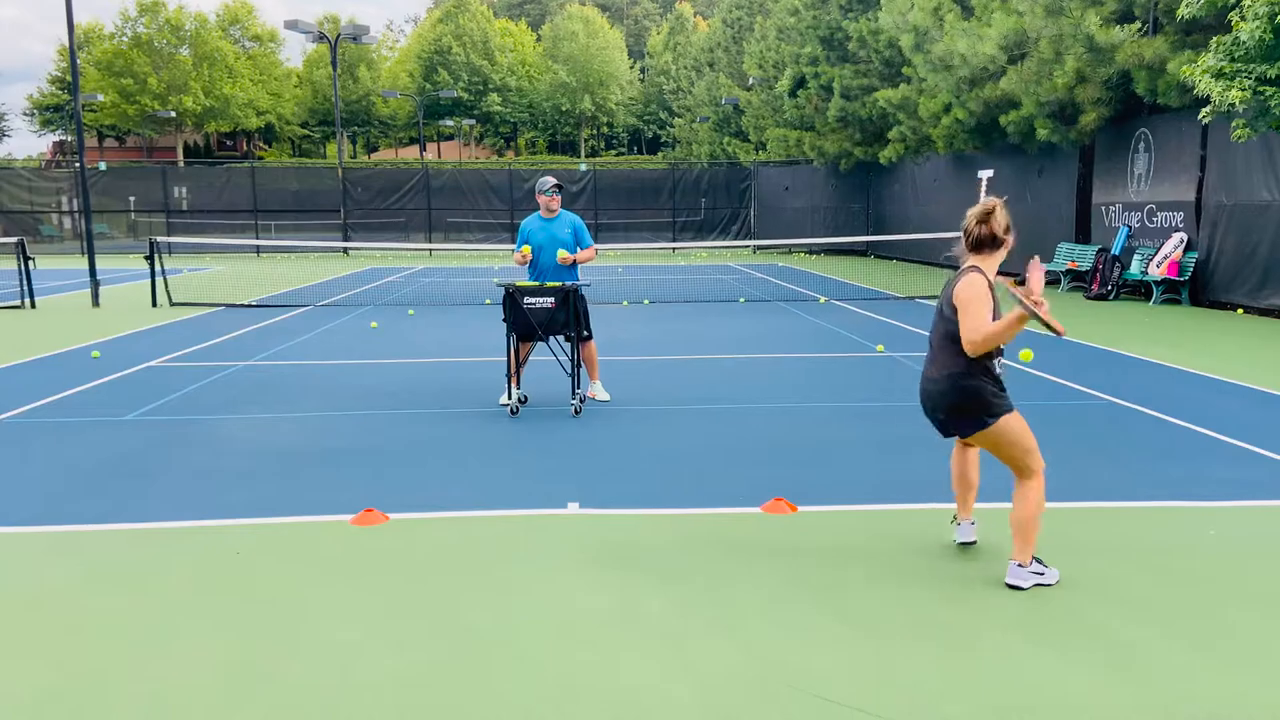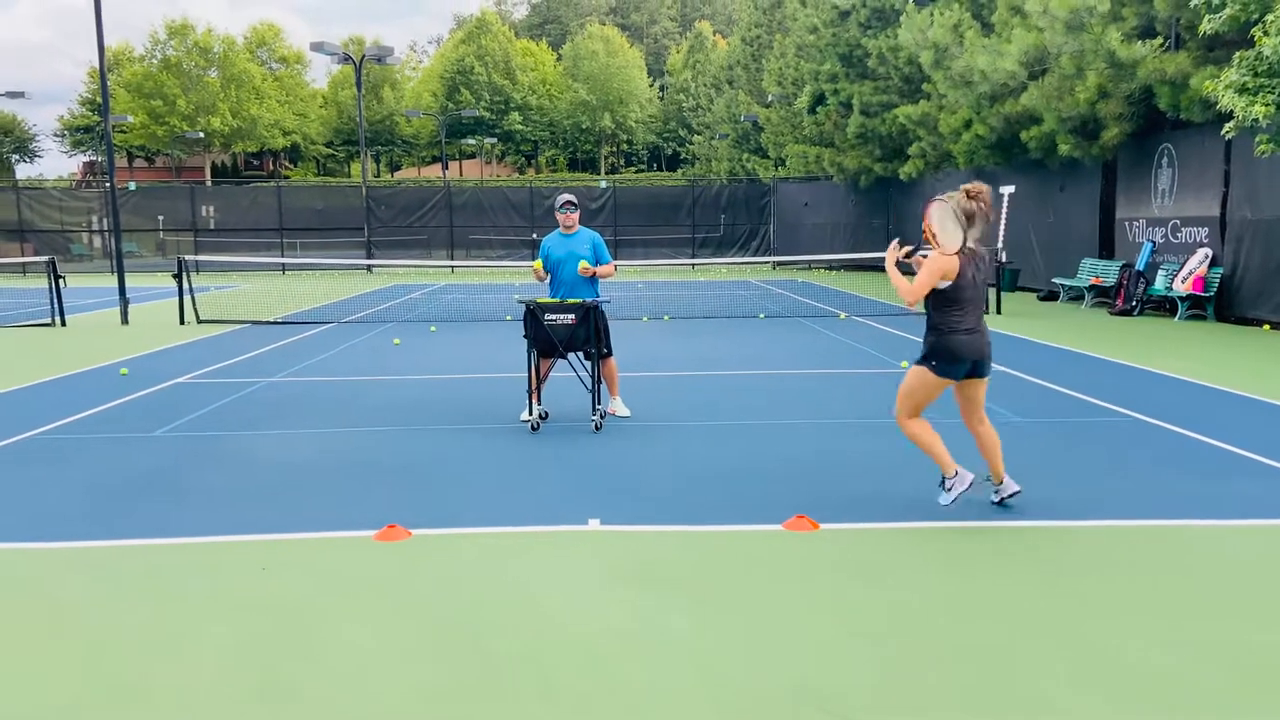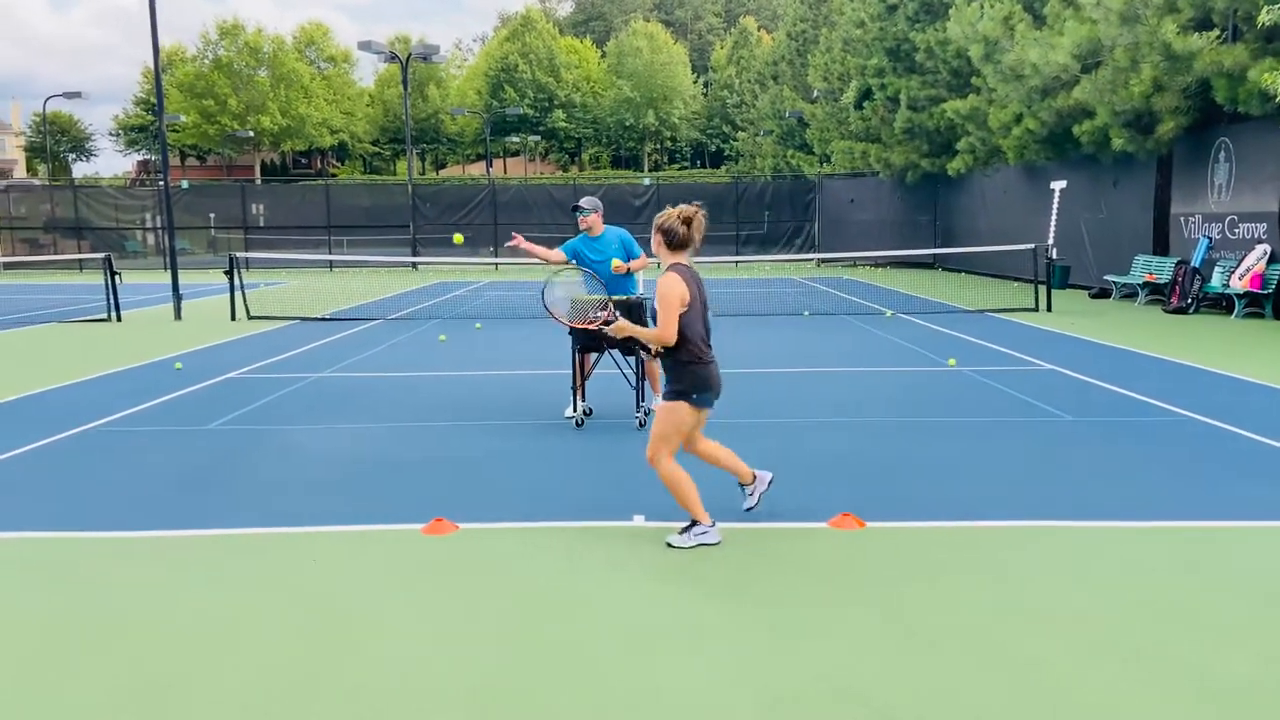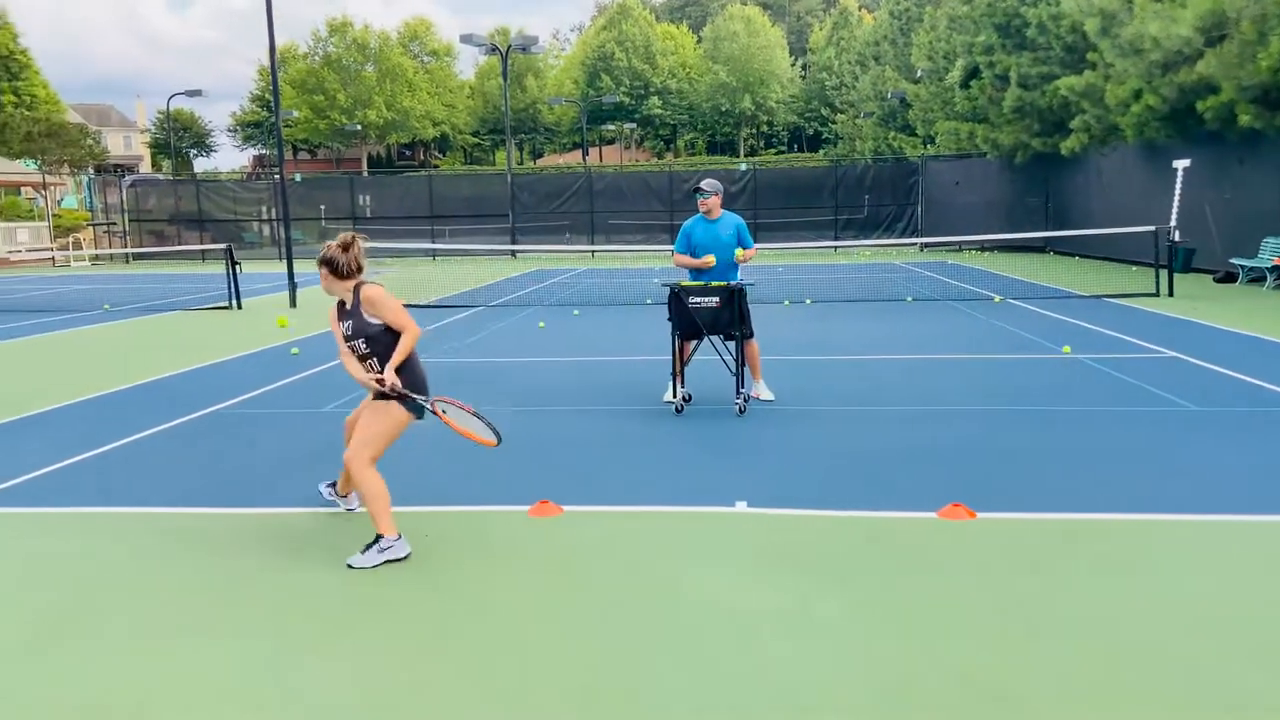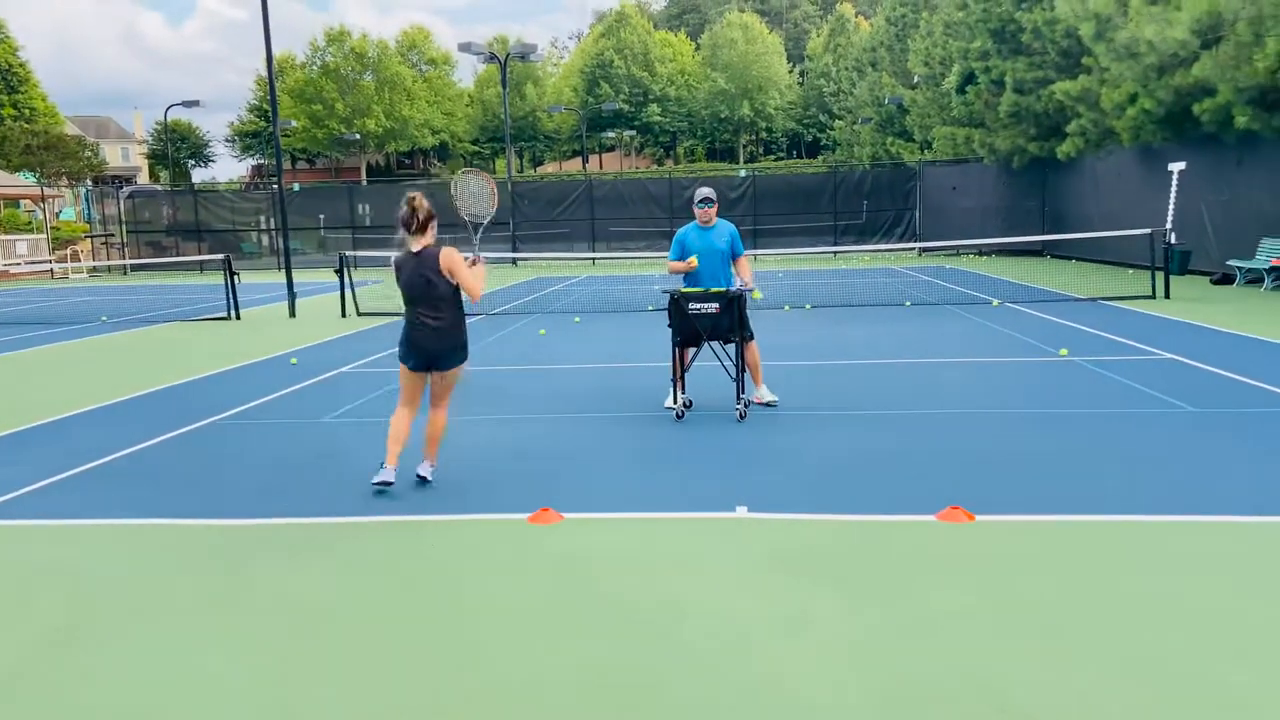
dt=1s
person 1, frame 1
left shoulder: (972, 279)
right shoulder: (973, 282)
right elbow: (975, 346)
left wrist: (1027, 310)
right wrist: (1021, 312)
left hip: (938, 393)
right hip: (970, 395)
left knee: (968, 442)
right knee: (1032, 473)
left ankle: (963, 521)
right ankle: (1023, 565)
person 1, frame 2
left shoulder: (944, 258)
right shoulder: (975, 253)
left elbow: (910, 297)
left wrist: (890, 265)
right wrist: (925, 266)
left hip: (946, 348)
right hip: (977, 346)
left knee: (906, 416)
right knee: (976, 418)
left ankle: (954, 474)
right ankle: (1002, 483)
person 1, frame 3
left shoulder: (669, 281)
right shoulder: (689, 275)
left elbow: (667, 337)
left wrist: (630, 329)
right wrist: (639, 333)
left hip: (688, 380)
right hip: (701, 375)
left knee: (658, 456)
right knee: (690, 441)
left ankle: (703, 525)
right ankle: (752, 479)
person 1, frame 4
left shoulder: (370, 293)
right shoulder: (338, 312)
left elbow: (412, 330)
right elbow: (348, 356)
left wrist: (390, 368)
right wrist: (366, 378)
left hip: (403, 388)
right hip: (386, 388)
left knee: (357, 459)
right knee: (352, 428)
left ankle: (390, 540)
right ankle: (345, 492)
person 1, frame 5
left shoulder: (399, 264)
right shoulder: (446, 255)
right elbow: (475, 293)
left wrist: (463, 269)
right wrist: (474, 269)
left hip: (414, 344)
right hip: (450, 344)
left knee: (405, 408)
right knee: (439, 405)
left ankle: (388, 469)
right ankle: (428, 464)
person 2, frame 1
left shoulder: (573, 220)
right shoulder: (527, 224)
left elbow: (591, 251)
right elbow: (517, 255)
left wrist: (573, 258)
right wrist: (522, 258)
left knee: (585, 338)
right knee: (522, 340)
left ankle: (595, 385)
right ankle: (512, 388)
person 2, frame 2
left shoulder: (592, 237)
right shoulder: (548, 242)
left elbow: (610, 269)
right elbow: (541, 275)
left wrist: (594, 271)
right wrist: (538, 274)
left knee: (605, 355)
right knee: (543, 356)
left ankle: (615, 401)
right ankle: (533, 404)
person 2, frame 3
left shoulder: (620, 235)
right shoulder: (577, 244)
left elbow: (643, 260)
right elbow: (553, 256)
left wrist: (627, 268)
right wrist: (527, 246)
left hip: (629, 304)
left knee: (646, 351)
right knee: (583, 351)
left ankle: (657, 397)
right ankle: (578, 399)
person 2, frame 4
left shoulder: (736, 222)
right shoulder: (689, 226)
left elbow: (751, 249)
right elbow: (678, 258)
left wrist: (744, 256)
right wrist: (699, 263)
left knee: (747, 337)
right knee: (684, 338)
left ankle: (758, 385)
right ankle: (676, 385)
person 2, frame 5
left shoulder: (729, 230)
right shoulder: (683, 234)
left elbow: (739, 259)
right elbow: (671, 266)
left wrist: (748, 282)
right wrist: (685, 267)
left knee: (747, 340)
right knee: (682, 345)
left ankle: (760, 390)
right ankle: (676, 392)
